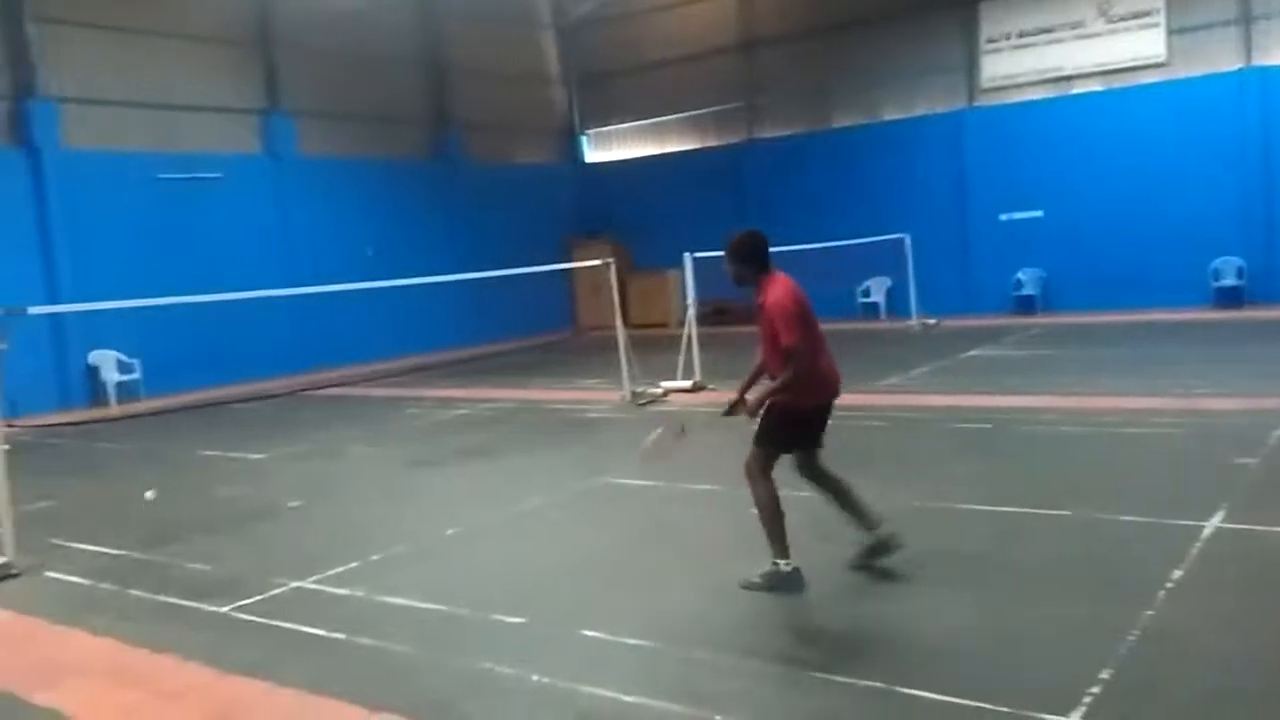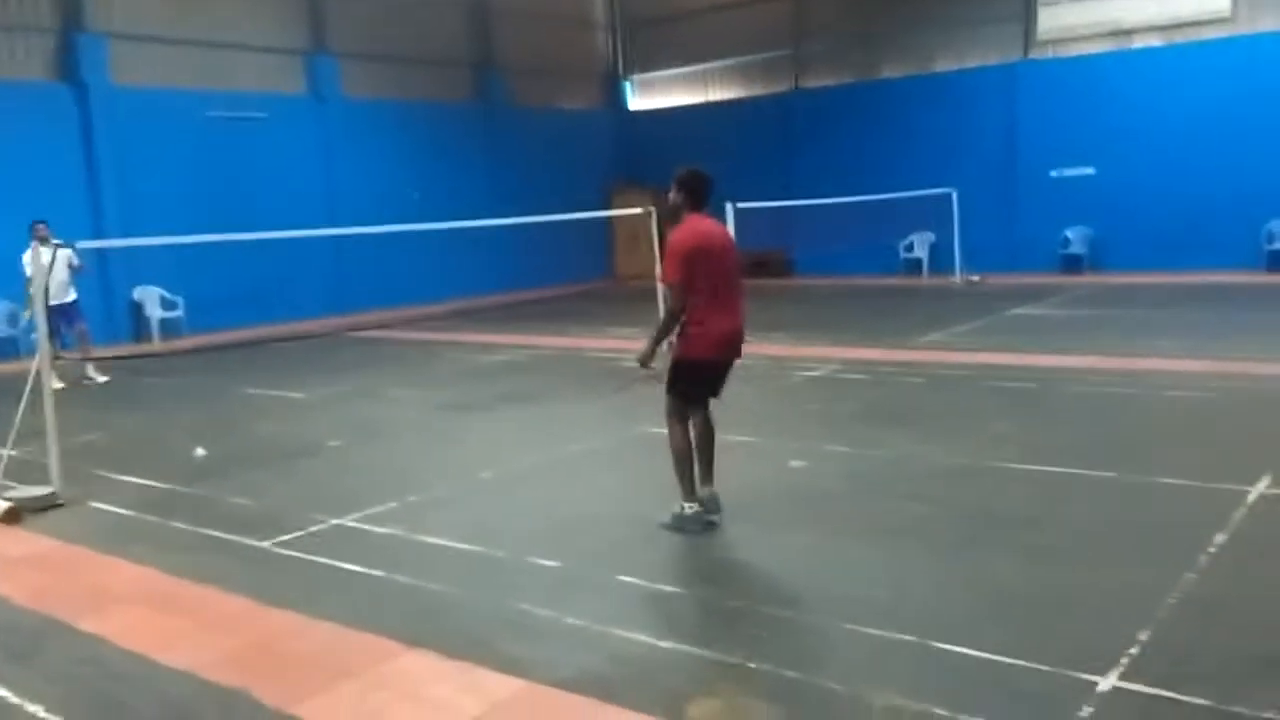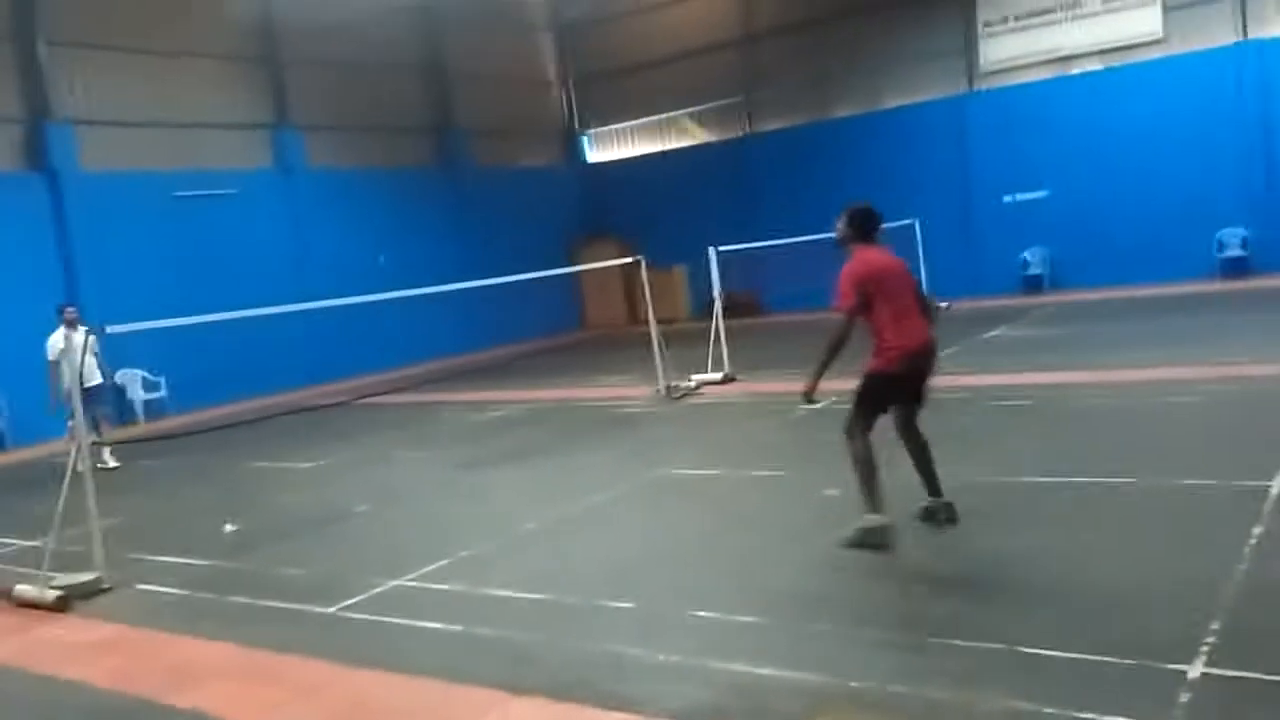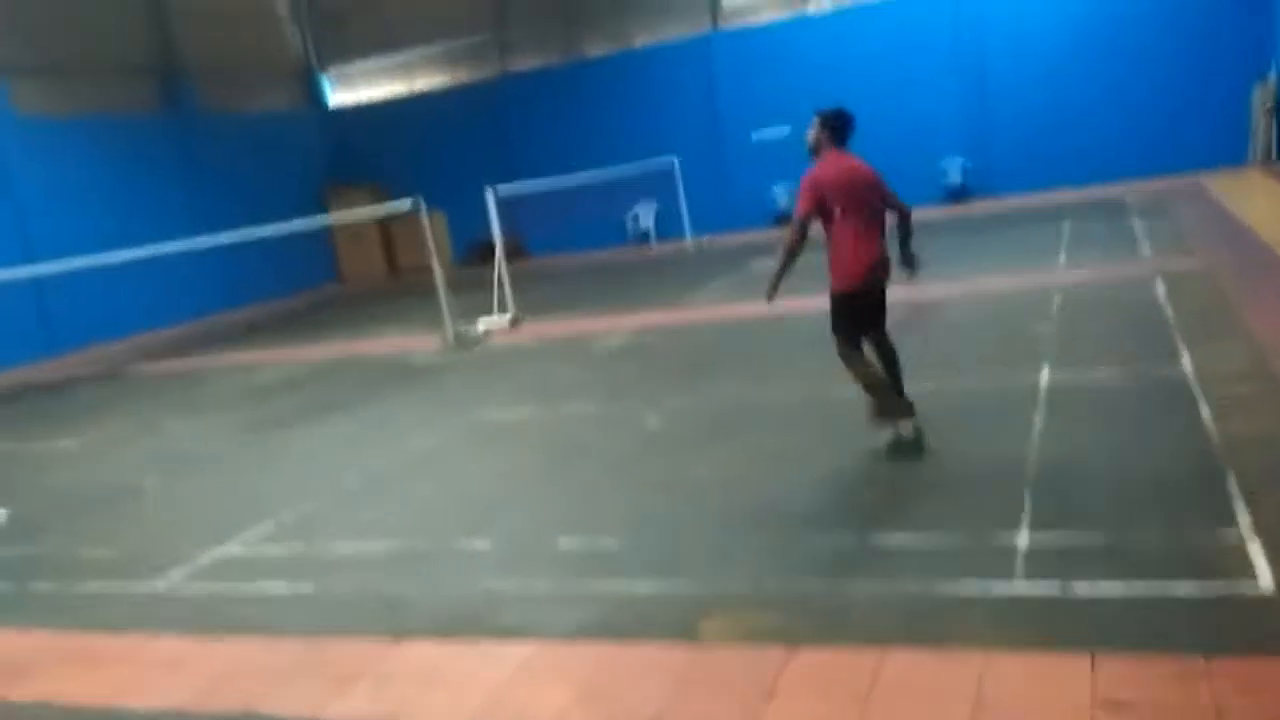
dt=1s
person 1, frame 1
left shoulder: (779, 299)
right shoulder: (772, 288)
left elbow: (800, 364)
right elbow: (771, 352)
left wrist: (762, 399)
right wrist: (744, 390)
left hip: (802, 393)
right hip: (816, 390)
left knee: (756, 469)
right knee: (809, 467)
left ankle: (784, 568)
right ankle: (876, 531)
person 1, frame 2
left shoulder: (681, 238)
right shoulder: (721, 234)
left elbow: (677, 304)
left wrist: (652, 346)
left hip: (699, 341)
right hip: (730, 337)
left knee: (677, 418)
right knee: (700, 411)
left ankle: (690, 509)
right ankle: (708, 495)
person 1, frame 3
left shoulder: (853, 270)
right shoulder: (894, 261)
left elbow: (843, 331)
right elbow: (926, 308)
left wrist: (816, 378)
left hip: (892, 358)
right hip: (922, 351)
left knee: (856, 430)
right knee: (906, 424)
left ankle: (875, 522)
right ankle: (938, 503)
person 1, frame 4
left shoulder: (818, 176)
right shoulder: (865, 171)
left elbow: (798, 234)
right elbow: (902, 211)
left wrist: (777, 279)
right wrist: (904, 249)
left hip: (849, 275)
right hip: (876, 267)
left knee: (850, 352)
right knee: (877, 336)
left ankle: (905, 424)
right ankle: (899, 405)
